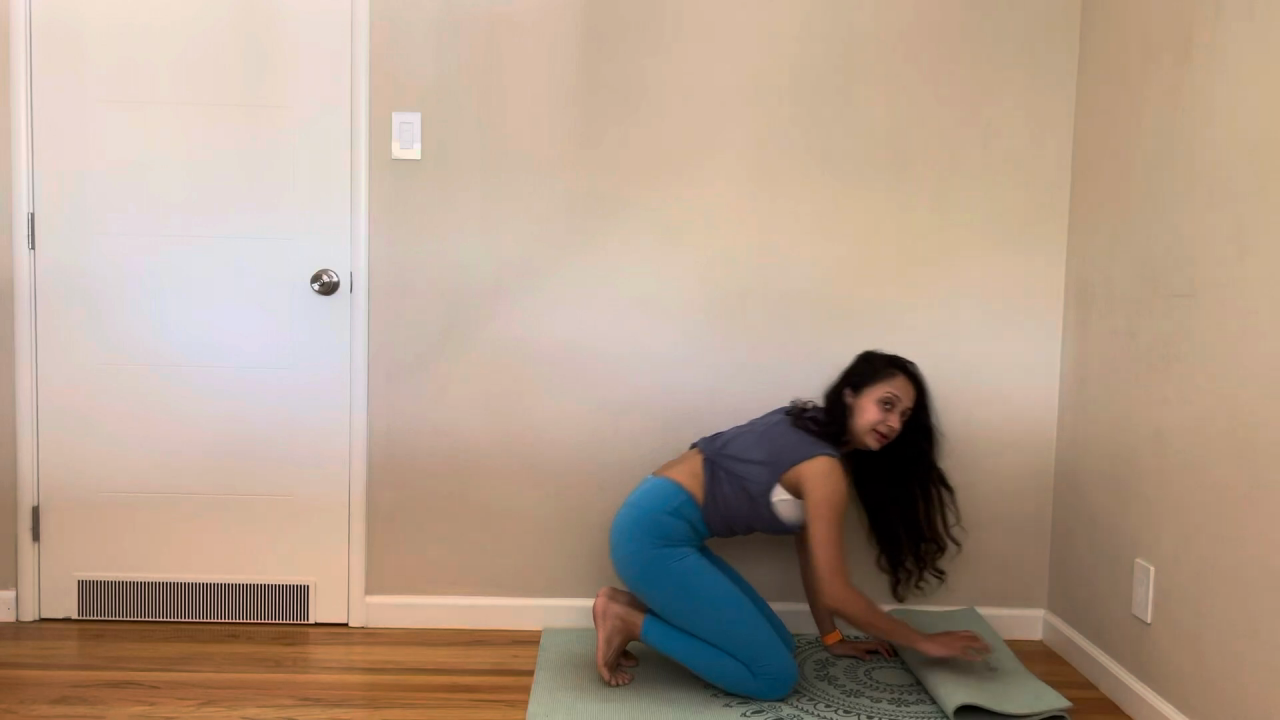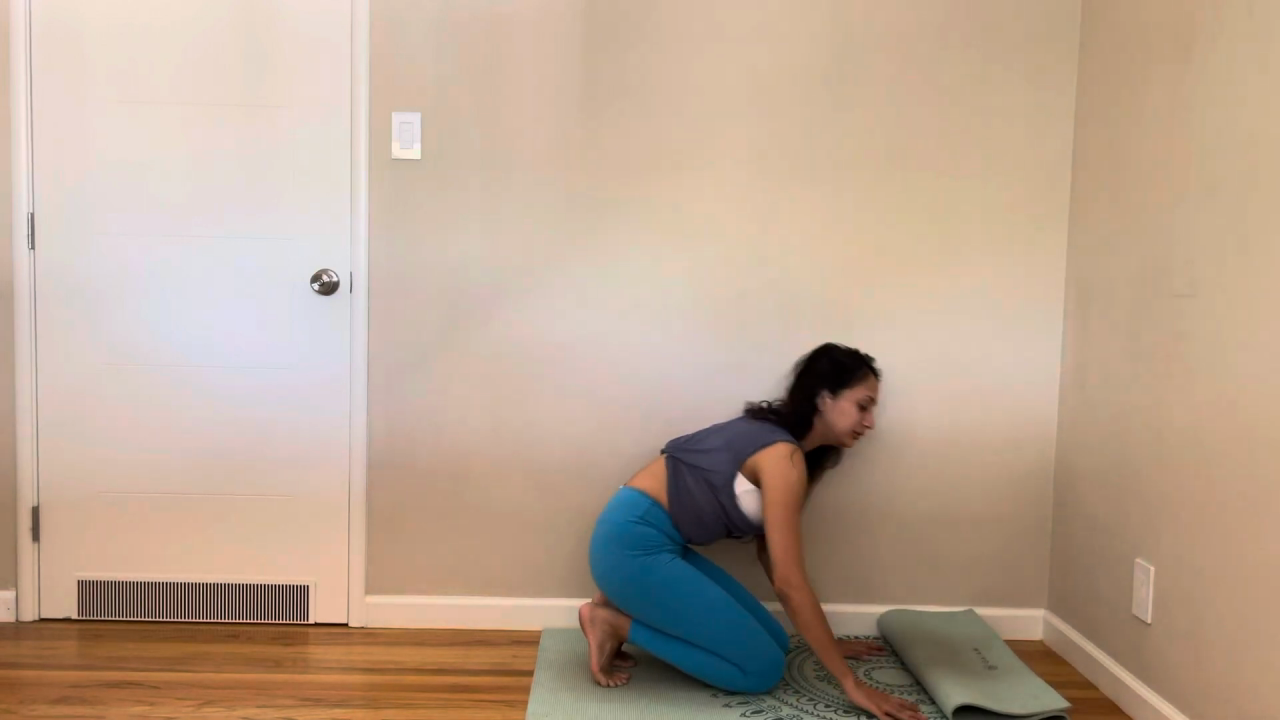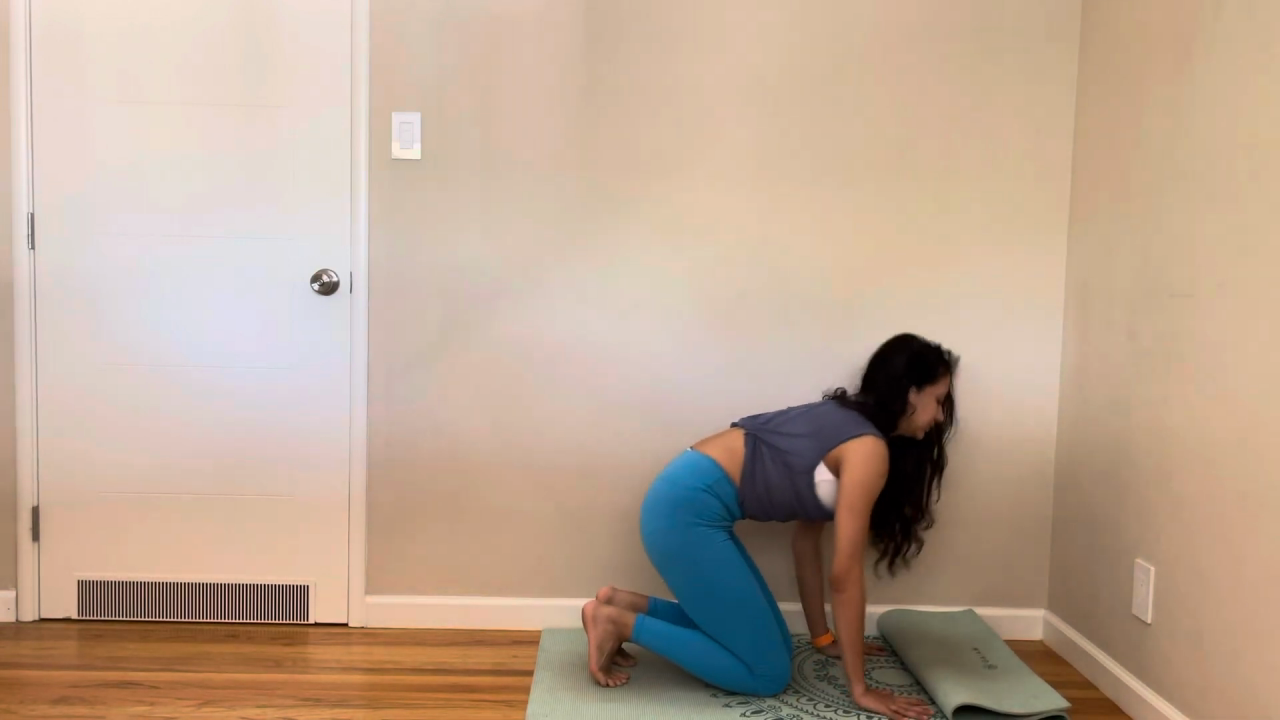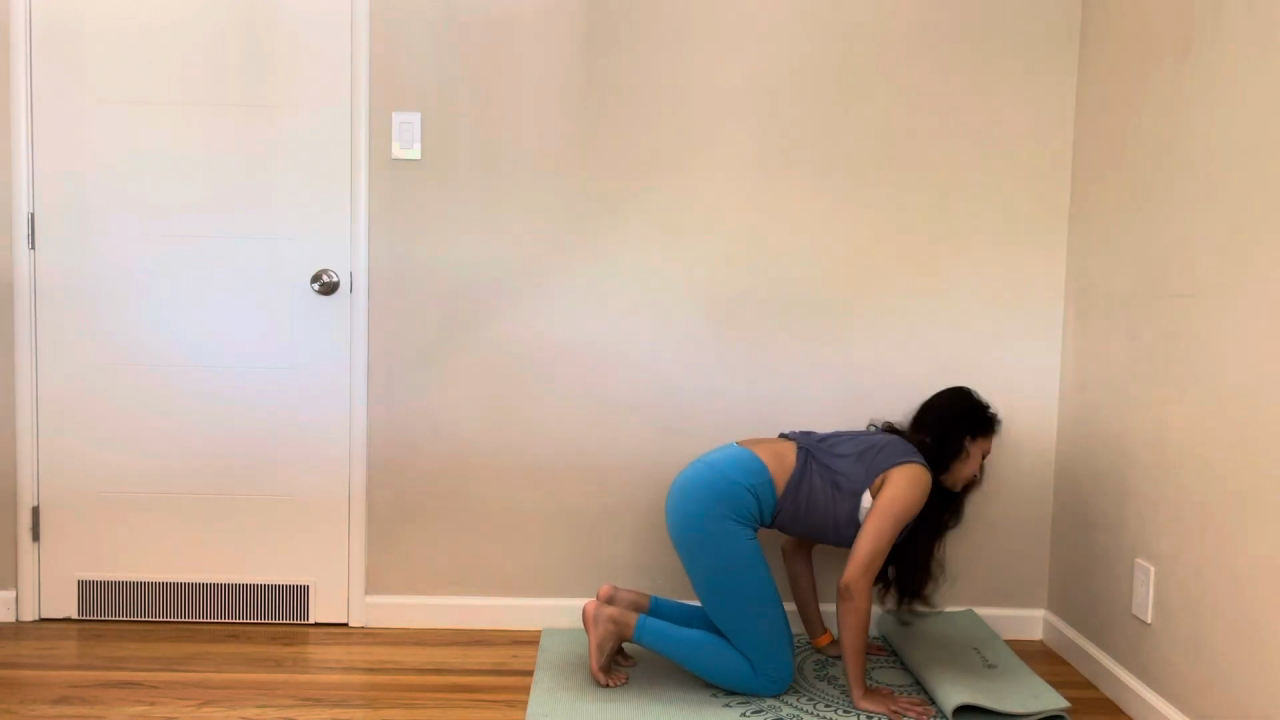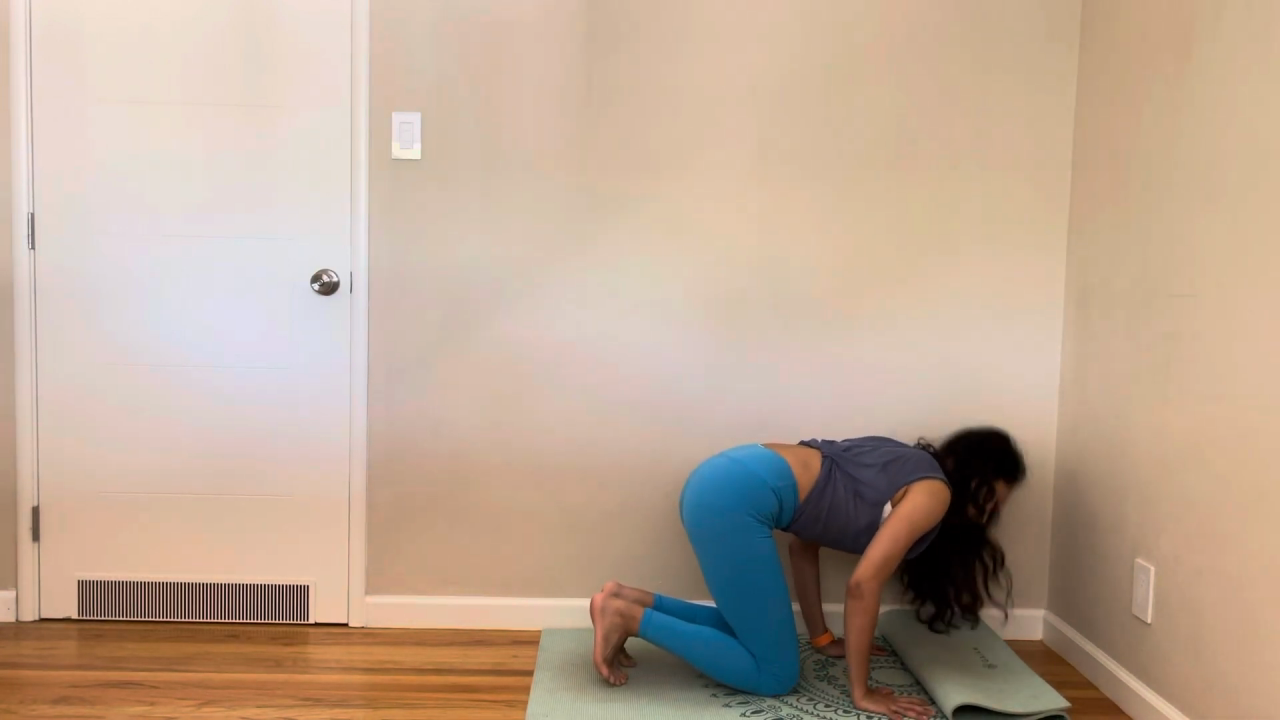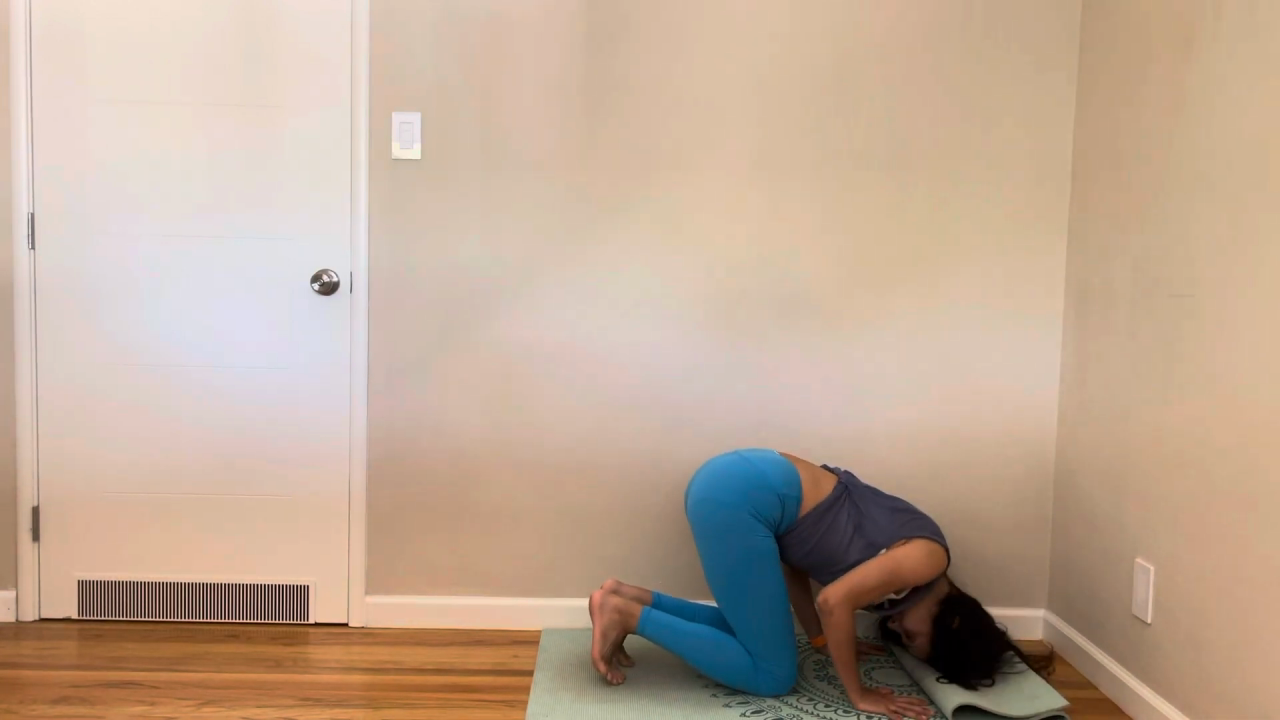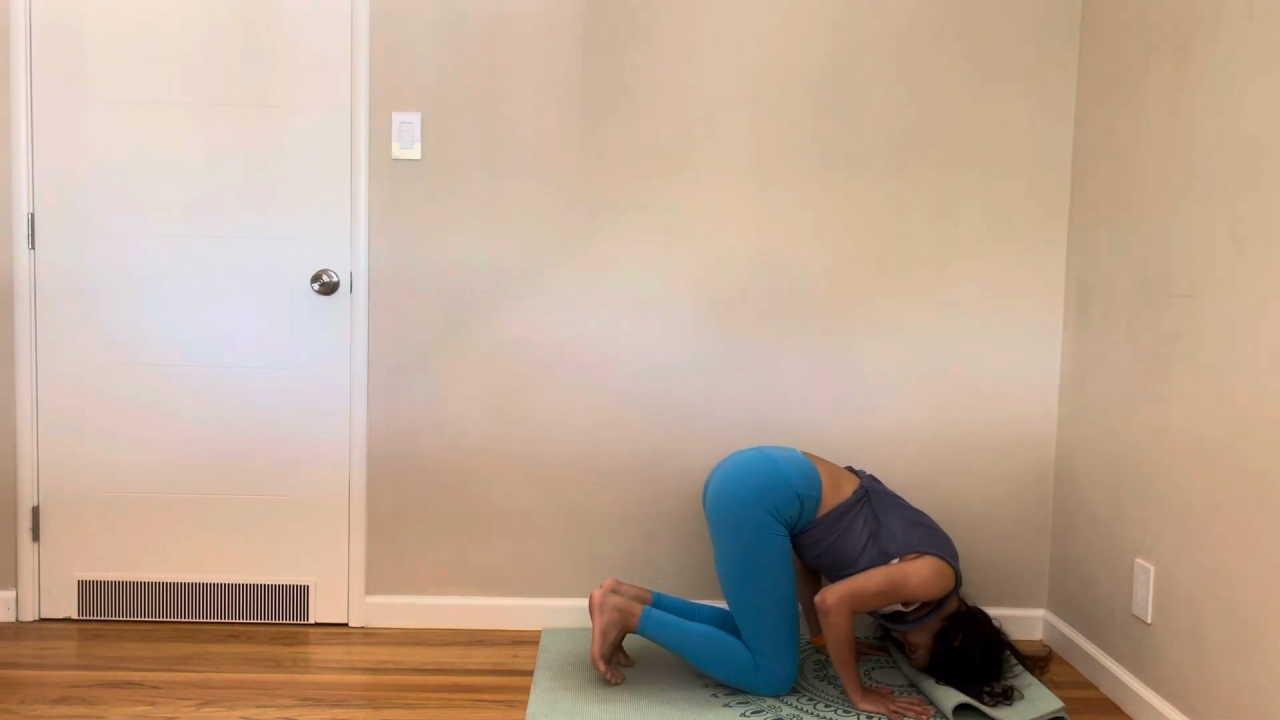
dt=0.5s
person 1, frame 1
left shoulder: (807, 427)
right shoulder: (823, 467)
left elbow: (808, 544)
right elbow: (837, 594)
left wrist: (831, 636)
right wrist: (920, 641)
left hip: (663, 528)
right hip: (654, 535)
left knee: (774, 643)
right knee: (775, 677)
left ankle: (628, 603)
right ankle: (628, 622)
person 1, frame 2
left shoulder: (773, 436)
right shoulder: (783, 456)
left elbow: (772, 549)
right elbow: (789, 583)
left wrist: (827, 641)
right wrist: (850, 683)
left hip: (654, 539)
right hip: (634, 544)
left knee: (773, 642)
right knee: (762, 670)
left ankle: (623, 607)
right ankle: (617, 625)
person 1, frame 3
left shoulder: (845, 425)
right shoulder: (869, 449)
left elbow: (807, 537)
right elbow: (843, 574)
left wrist: (824, 638)
right wrist: (860, 688)
left hip: (689, 501)
right hip: (688, 509)
left knee: (774, 645)
right knee: (767, 674)
left ankle: (626, 604)
right ankle: (620, 623)
person 1, frame 4
left shoulder: (884, 455)
right shoulder: (914, 476)
left elbow: (797, 547)
right elbow: (854, 584)
left wrist: (822, 638)
left hip: (708, 485)
right hip: (717, 502)
left knee: (752, 638)
right knee: (769, 675)
left ankle: (626, 602)
right ankle: (621, 624)
person 1, frame 5
left shoulder: (906, 465)
right shoulder: (935, 492)
left elbow: (804, 546)
right elbow: (863, 584)
left wrist: (822, 638)
left hip: (721, 483)
right hip: (736, 500)
left knee: (754, 637)
right knee: (775, 675)
left ankle: (630, 598)
right ankle: (629, 617)
person 1, frame 6
left shoulder: (906, 546)
right shoulder: (927, 558)
left elbow: (793, 565)
right elbow: (834, 601)
left wrist: (822, 640)
left hip: (730, 481)
right hip: (738, 497)
left knee: (757, 635)
right knee: (771, 675)
left ankle: (629, 596)
right ankle: (628, 616)
person 1, frame 7
left shoulder: (920, 560)
right shoulder: (935, 576)
left elbow: (805, 560)
right elbow: (833, 602)
left wrist: (826, 639)
left hip: (749, 477)
right hip: (758, 494)
left knee: (756, 637)
right knee: (772, 675)
left ankle: (628, 596)
right ankle: (628, 613)
